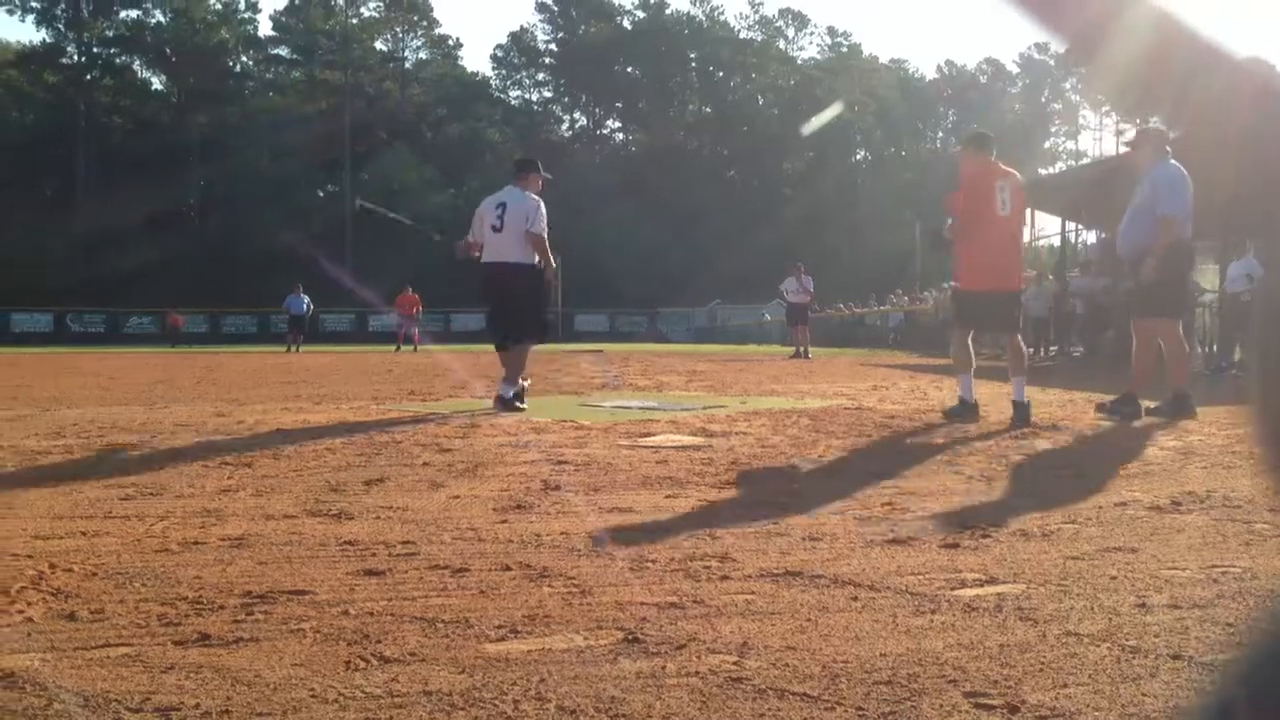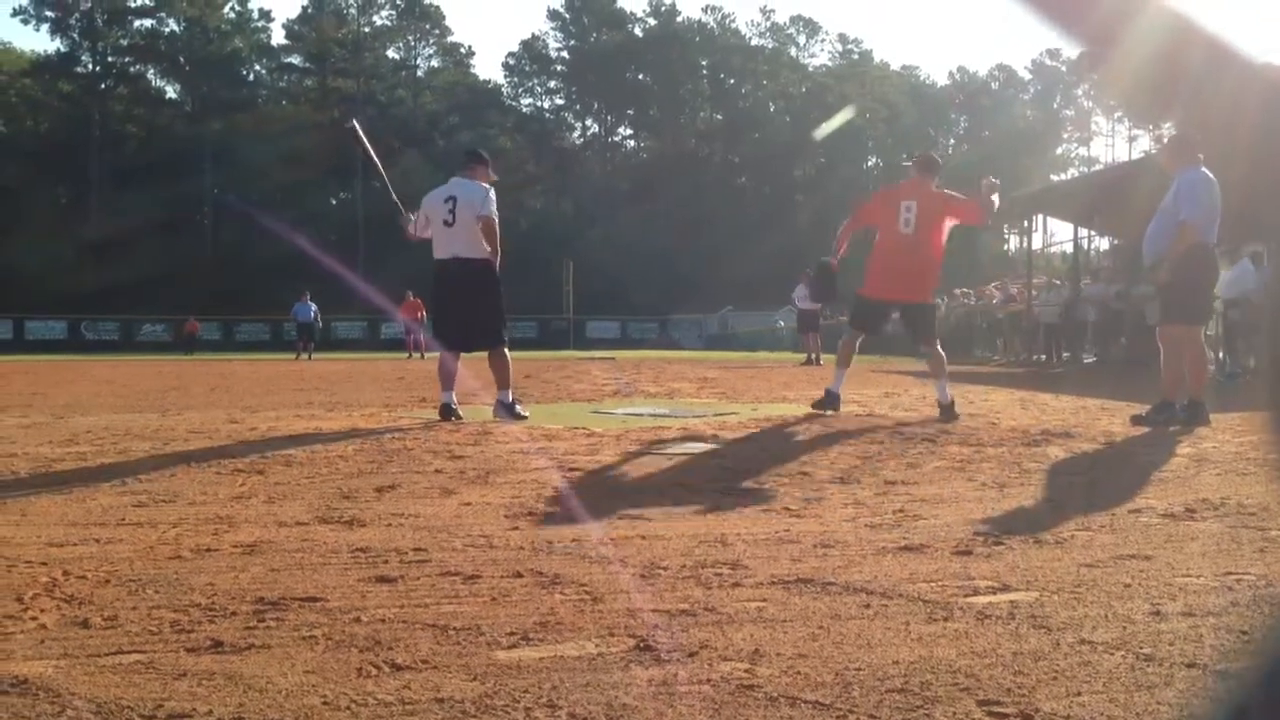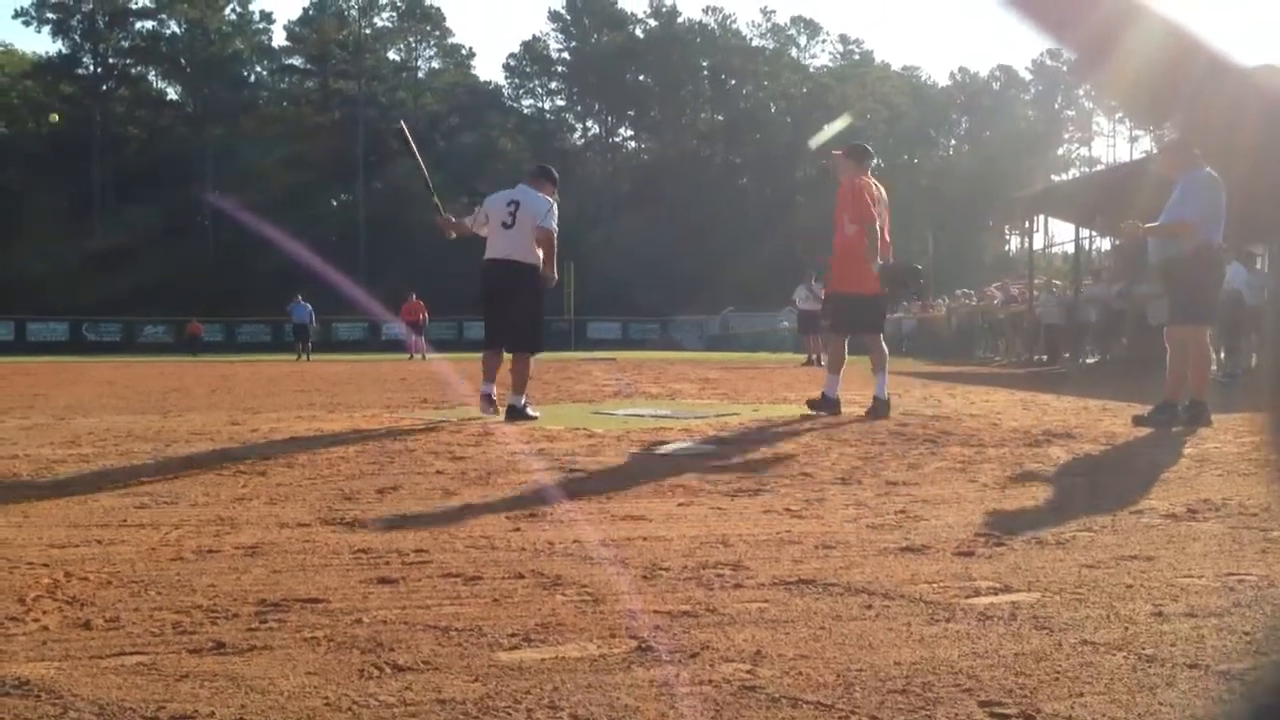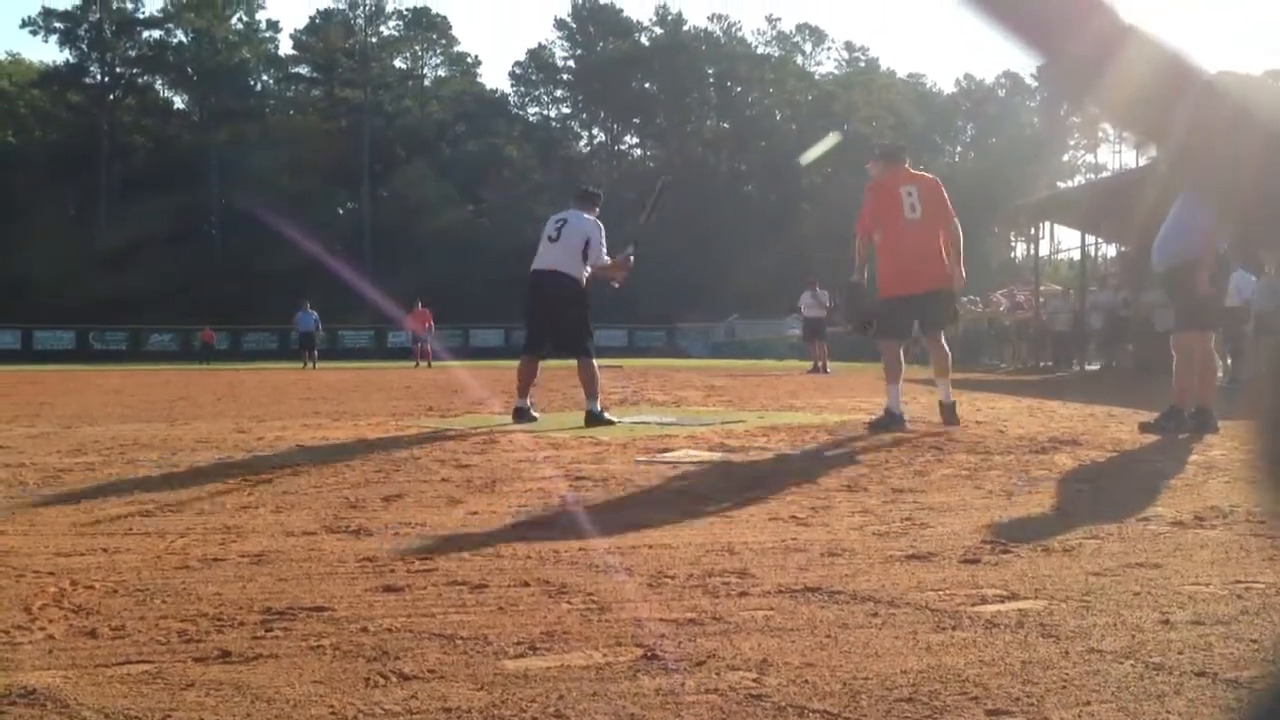
dt=1s
person 1, frame 1
left shoulder: (969, 177)
right shoulder: (1014, 179)
left elbow: (957, 226)
left wrist: (950, 232)
left hip: (974, 272)
right hip: (1009, 273)
left knee: (960, 333)
right knee: (1012, 336)
left ankle: (967, 402)
right ankle: (1020, 402)
person 1, frame 2
left shoulder: (889, 194)
right shoulder: (945, 201)
left elbow: (854, 222)
right elbow: (985, 211)
left wrist: (834, 255)
right wrist: (991, 191)
left hip: (879, 283)
right hip: (919, 288)
left knee: (853, 333)
right knee: (929, 344)
left ankle: (833, 395)
right ankle: (946, 403)
person 1, frame 3
left shoulder: (853, 187)
right shoulder: (876, 188)
left elbow: (870, 226)
left wrist: (874, 262)
right wrist: (835, 254)
left hip: (852, 279)
right hip: (875, 279)
left knee: (835, 334)
right knee: (873, 336)
left ankle: (830, 397)
right ankle: (881, 398)
person 1, frame 4
left shoulder: (876, 188)
right shoulder: (931, 183)
left elbow: (864, 236)
right elbow: (952, 226)
left wrist: (859, 275)
right wrist: (957, 265)
left hip: (894, 281)
right hip: (935, 277)
left knee: (890, 344)
right knee: (935, 338)
left ankle: (893, 412)
right ankle: (946, 401)
person 2, frame 1
left shoulder: (1168, 174)
right shoulder: (1157, 175)
left elbow: (1170, 221)
left wrist: (1151, 259)
right wrist: (1147, 261)
left hip: (1164, 261)
right hip: (1158, 263)
left knee: (1146, 330)
right knee: (1157, 331)
left ankle: (1132, 400)
right ankle: (1180, 399)
person 2, frame 2
left shoulder: (1194, 179)
right shoulder: (1186, 180)
left elbow: (1190, 227)
left wrist: (1167, 264)
right wrist: (1165, 266)
left hip: (1186, 266)
right hip: (1179, 268)
left knee: (1186, 335)
right knee: (1170, 336)
left ankle: (1194, 406)
right ankle: (1169, 405)
person 2, frame 3
left shoulder: (1200, 180)
right shoulder: (1189, 184)
left elbow: (1184, 227)
left wrist: (1143, 231)
right wrist: (1146, 232)
left hip: (1196, 265)
right hip: (1183, 267)
left knee: (1191, 335)
right knee: (1176, 337)
left ankle: (1196, 407)
right ankle: (1175, 405)
person 2, frame 4
right shoulder: (1189, 195)
left elbow: (1213, 232)
left wrist: (1204, 272)
left hip: (1197, 273)
right hip: (1187, 273)
left knee: (1190, 343)
right knee: (1193, 344)
left ankle: (1187, 413)
right ankle: (1198, 413)
person 3, frame 1
left shoulder: (487, 203)
right shoulder: (532, 202)
left elbow: (473, 243)
right elbow: (537, 238)
left wrist: (469, 249)
right wrist: (549, 263)
left hip: (492, 273)
right hip: (522, 273)
left knee: (504, 337)
right knee: (525, 336)
left ankle: (514, 385)
right ankle: (506, 393)
person 3, frame 2
left shoulder: (432, 197)
right shoulder: (481, 191)
left elbow: (415, 234)
right elbow: (488, 222)
left wrist: (409, 222)
right wrist: (495, 253)
left hip: (444, 271)
right hip: (478, 270)
left knee: (449, 343)
right knee: (496, 340)
left ankle: (448, 402)
right ankle: (505, 401)
person 3, frame 3
left shoulder: (495, 199)
right shoulder: (544, 203)
left elbow: (469, 226)
right elbow: (546, 235)
left wrist: (449, 224)
right wrist: (551, 271)
left hip: (493, 271)
right hip: (524, 274)
left knee: (494, 340)
right knee: (523, 344)
left ankle: (488, 392)
right ankle: (517, 404)
person 3, frame 4
left shoulder: (555, 220)
right shoulder: (593, 225)
right elbow: (598, 265)
left wrist: (613, 269)
right wrist: (618, 266)
left hip: (538, 281)
right hip: (567, 286)
left knee: (532, 348)
right knee: (583, 351)
left ankle: (521, 406)
right ankle: (594, 410)
